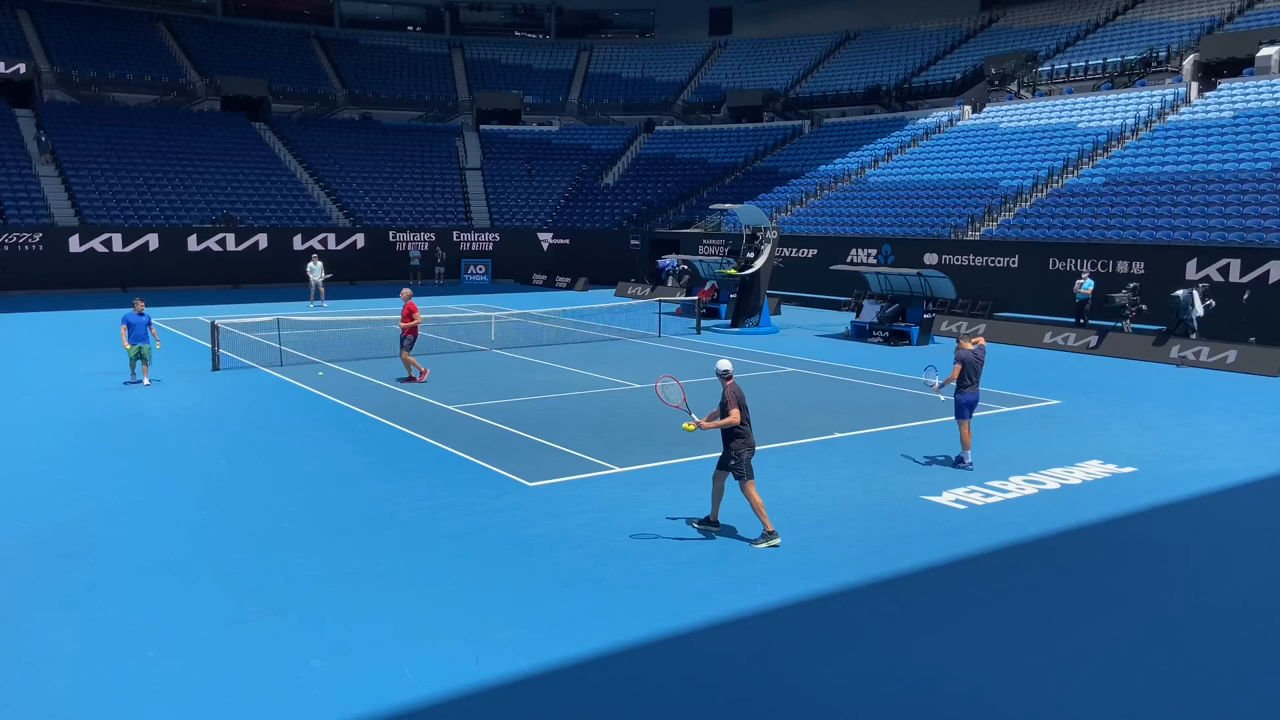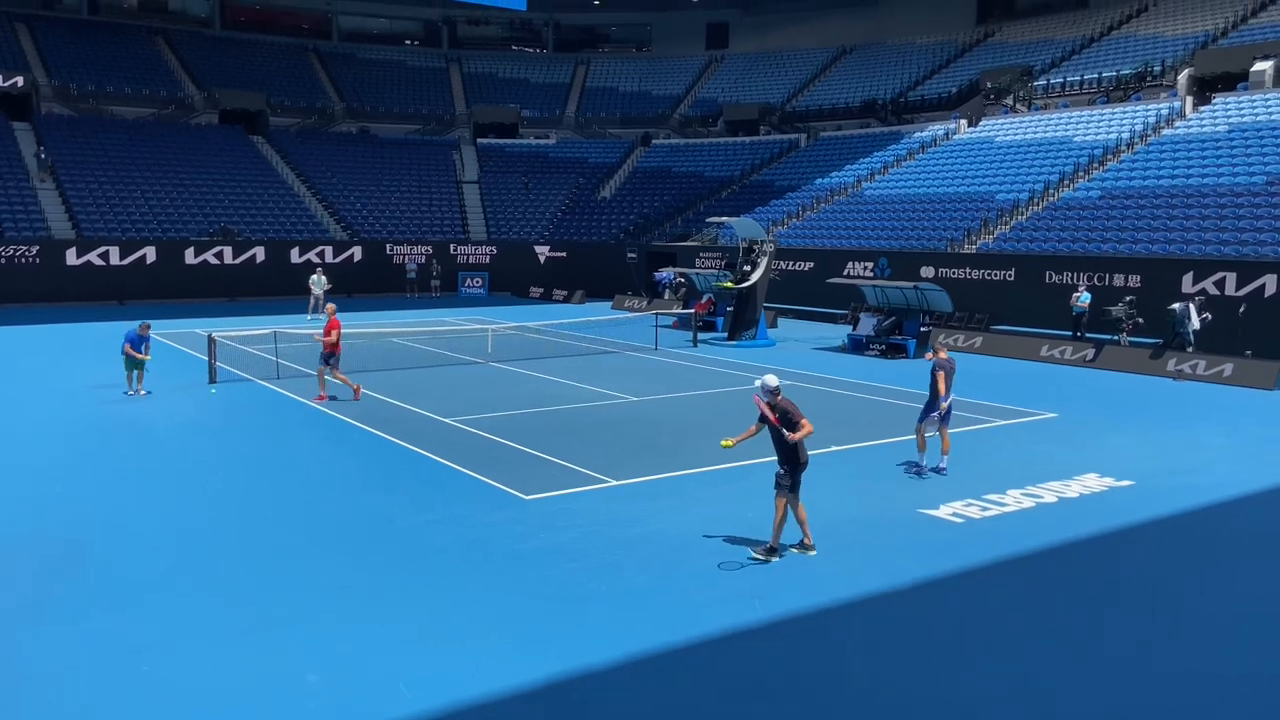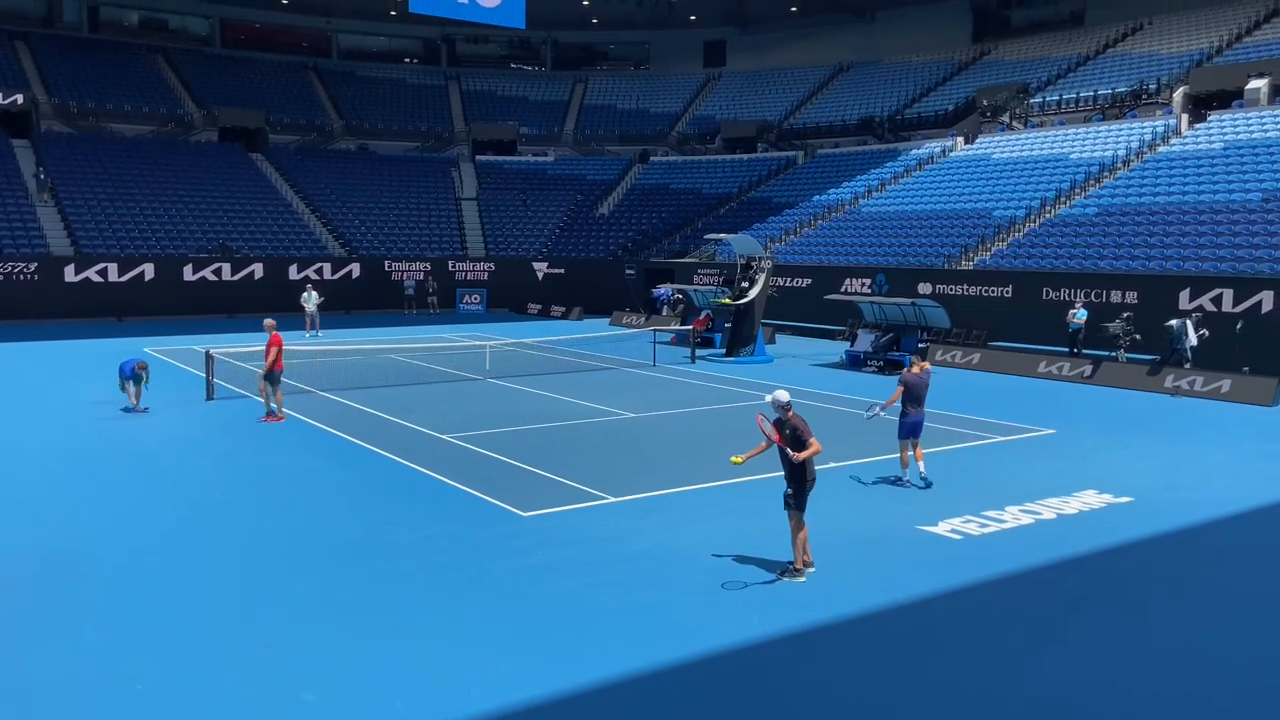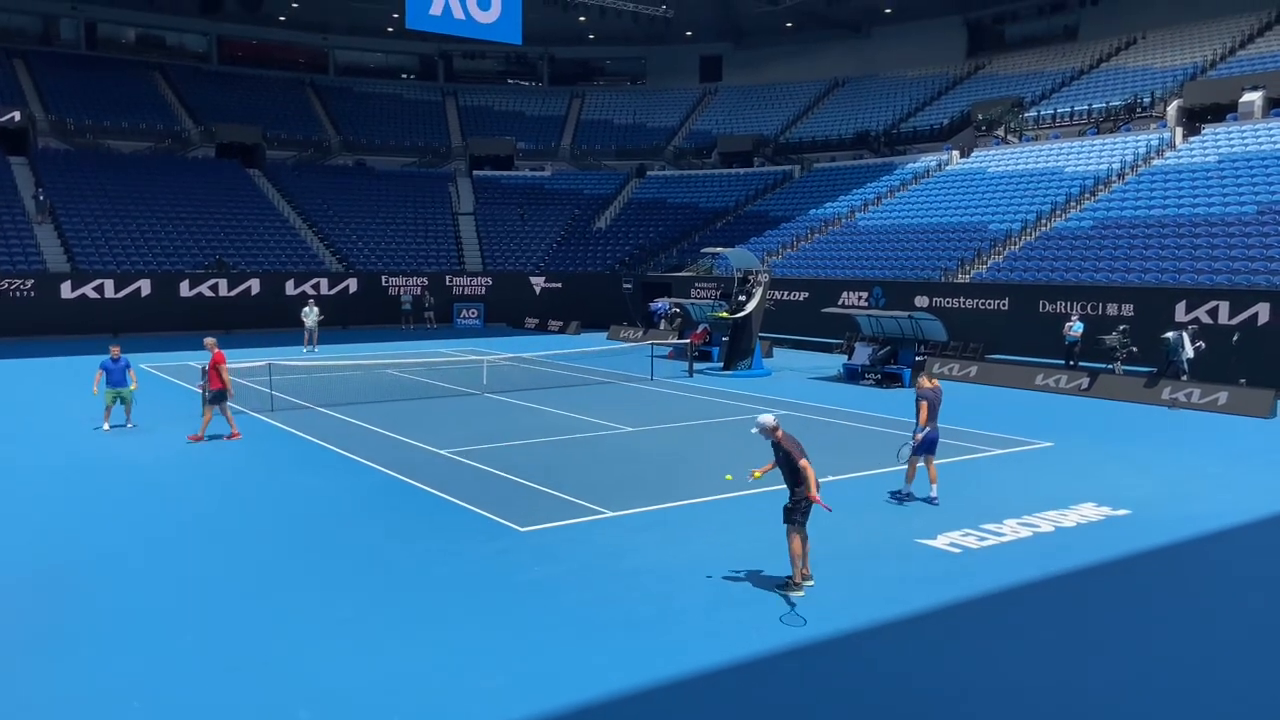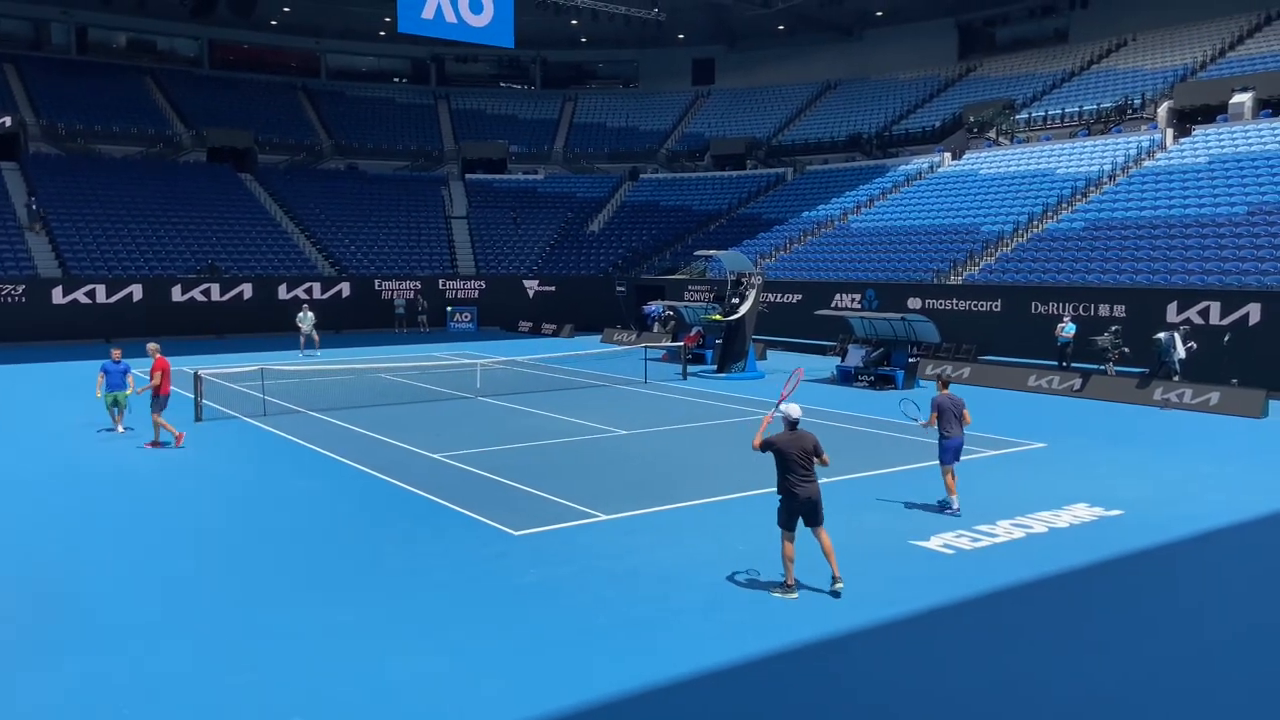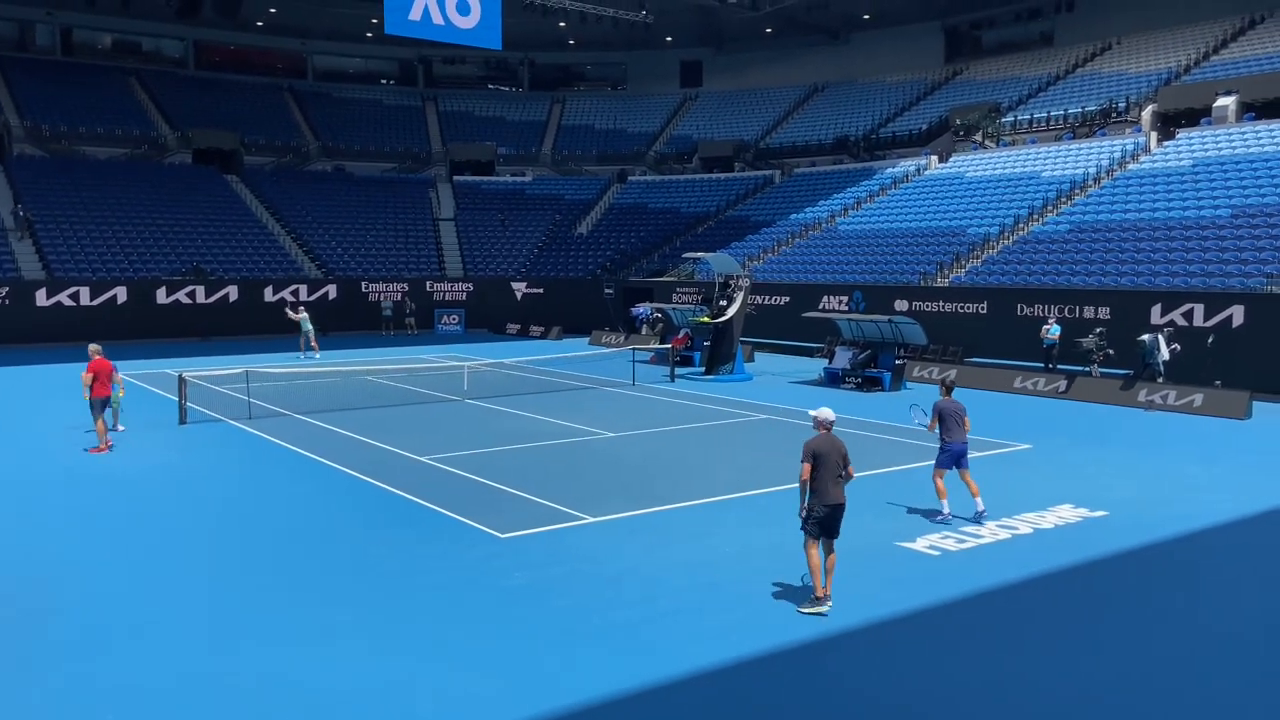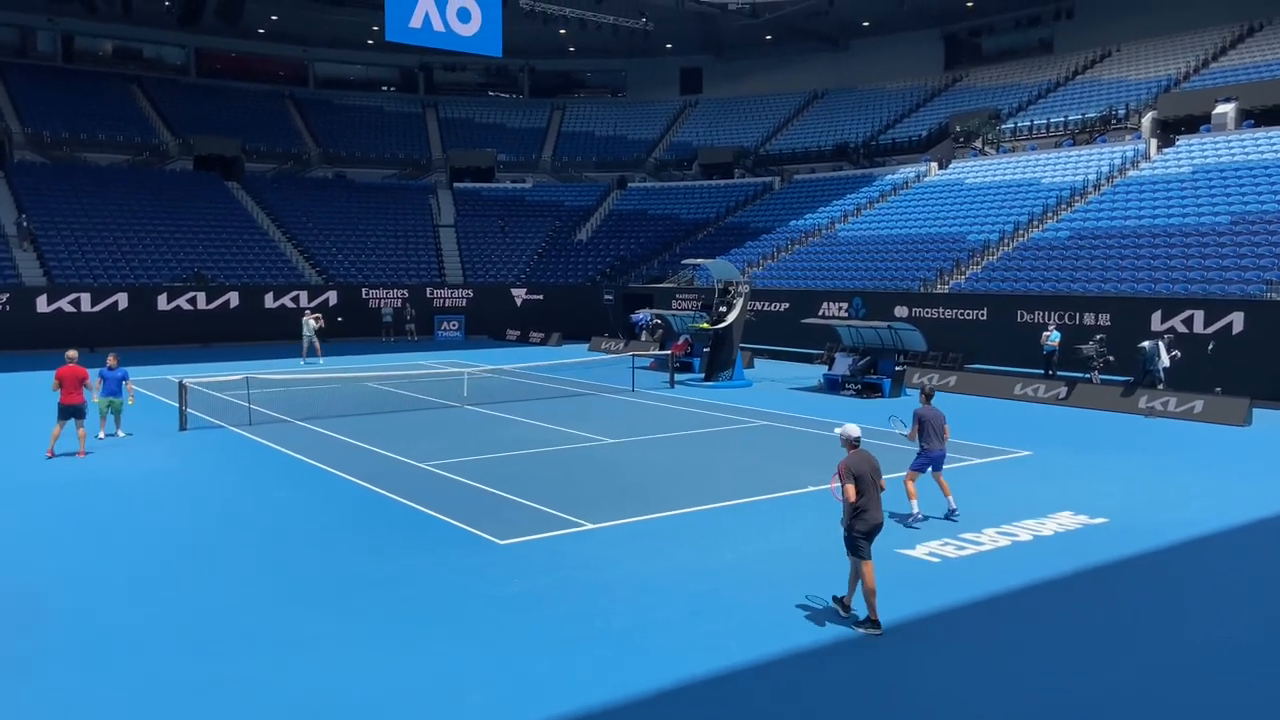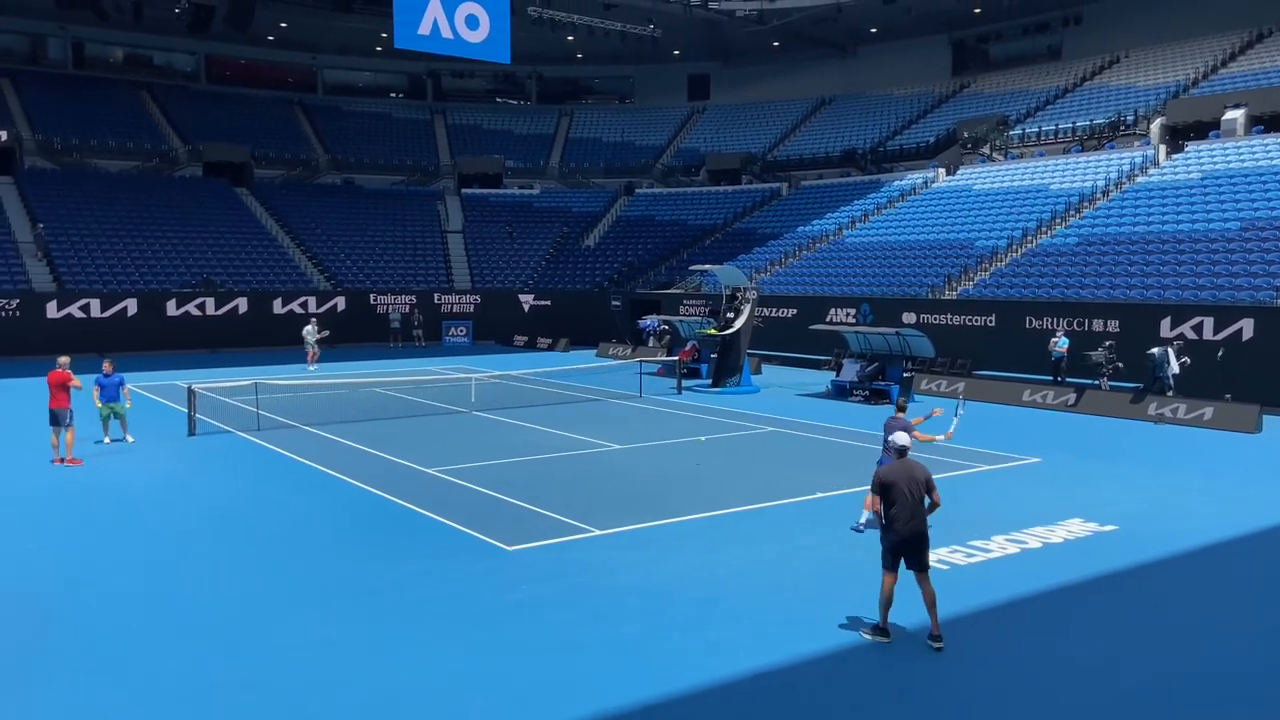
dt=0.7s
person 1, frame 1
left shoulder: (729, 392)
right shoulder: (730, 390)
left elbow: (735, 419)
right elbow: (719, 412)
left wrist: (709, 425)
right wrist: (702, 422)
left hip: (740, 446)
right hip: (735, 445)
left knee: (747, 489)
right knee: (718, 478)
left ankle: (770, 533)
right ankle: (712, 520)
person 1, frame 2
left shoulder: (787, 407)
right shoulder: (768, 407)
left elbow: (809, 428)
right elbow: (757, 427)
left wrist: (796, 436)
right wrist: (736, 440)
left hip: (794, 460)
right hip: (790, 460)
left knee: (780, 500)
right knee: (794, 500)
left ankle: (773, 548)
right ankle: (807, 543)
person 1, frame 3
left shoulder: (797, 424)
right shoulder: (778, 422)
left elbow: (817, 447)
right elbow: (767, 443)
left wrist: (802, 455)
right wrist: (746, 456)
left hip: (802, 479)
right hip: (794, 478)
left knee: (795, 520)
right knee: (797, 519)
left ankle: (798, 570)
right ankle: (807, 560)
person 1, frame 4
left shoulder: (786, 445)
right shoulder: (776, 442)
left elbow: (806, 467)
left wrist: (813, 491)
right wrist: (763, 470)
left hip: (803, 492)
right hip: (800, 491)
left knee: (793, 534)
right knee: (800, 530)
left ankle: (796, 584)
right ankle: (806, 574)
person 1, frame 5
left shoulder: (775, 440)
right shoulder: (810, 438)
left elbow: (755, 446)
right elbow: (825, 462)
left wrist: (764, 424)
left hip: (791, 497)
right hip: (813, 493)
left knee: (787, 539)
right knee: (820, 533)
left ankle: (789, 585)
right ankle: (836, 577)
person 1, frame 6
left shoulder: (811, 444)
right shoulder: (839, 444)
left elbow: (804, 477)
right elbow: (850, 474)
left wrist: (802, 503)
left hip: (820, 503)
right hip: (839, 502)
left knee: (811, 547)
right knee: (829, 547)
left ankle: (818, 598)
right ankle: (826, 593)
person 1, frame 7
left shoulder: (846, 464)
right shoulder: (870, 457)
left elbow: (850, 498)
right elbow: (881, 486)
left wrist: (845, 518)
left hip: (859, 523)
right hip: (877, 519)
left knee: (865, 569)
right knee: (858, 563)
left ankle: (873, 620)
right ankle: (846, 602)
person 1, frame 8
left shoulder: (882, 472)
right shoulder: (922, 470)
left elbow: (876, 508)
right elbow: (936, 501)
left wrist: (883, 527)
left hip: (893, 534)
right hip: (919, 534)
left knee: (889, 581)
right knee: (924, 581)
left ankle: (882, 628)
right ankle: (935, 634)
